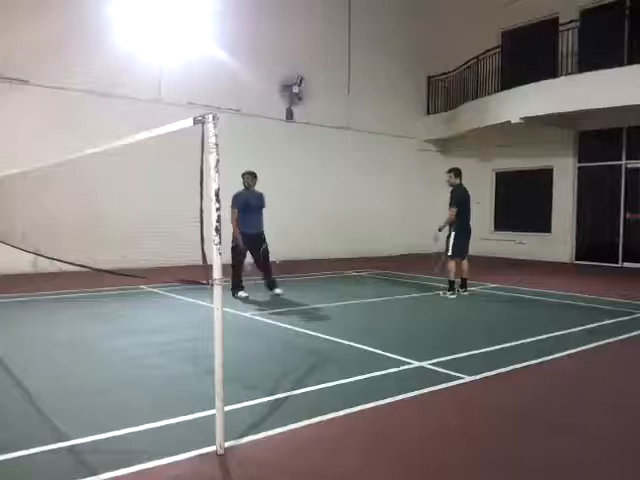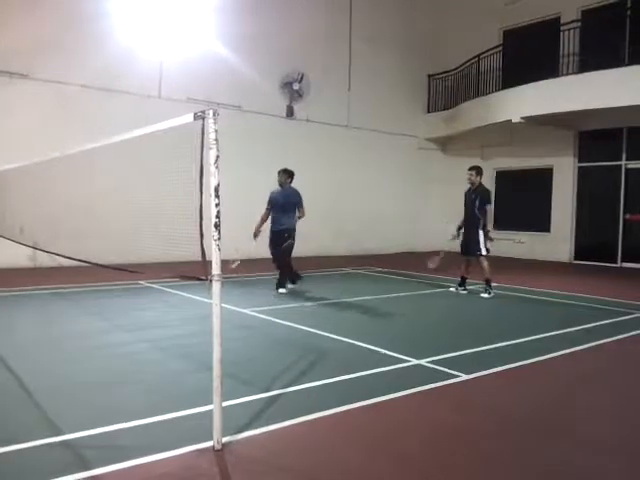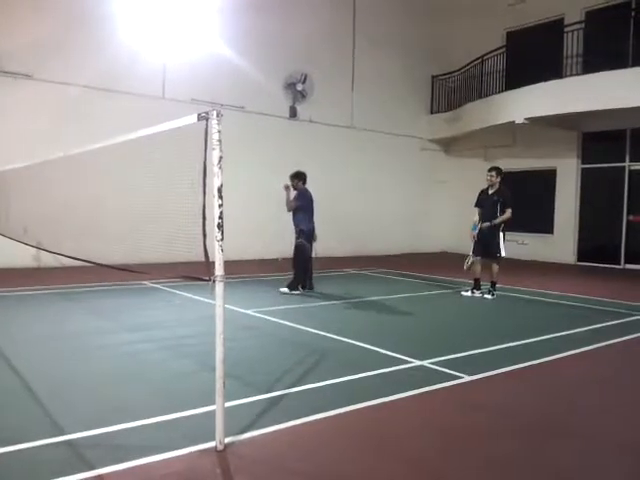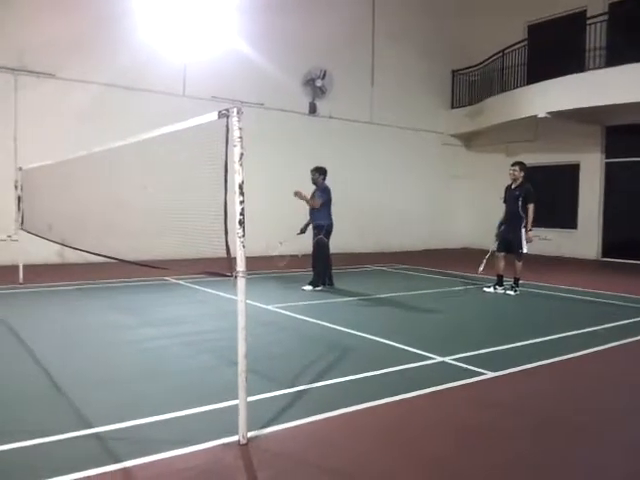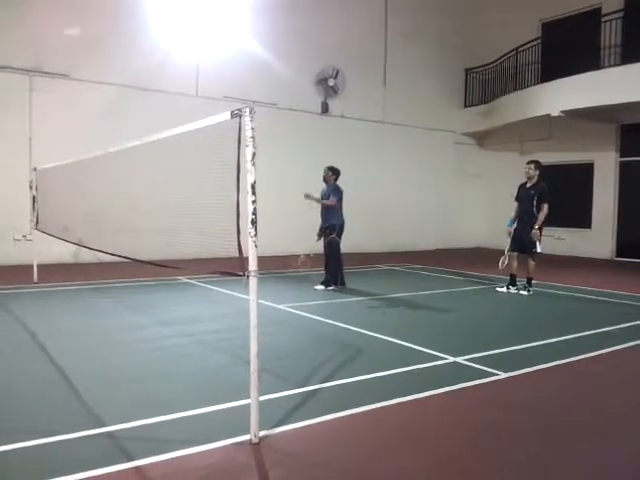
dt=0.7s
person 1, frame 1
left shoulder: (456, 192)
right shoulder: (463, 191)
left elbow: (452, 213)
left wrist: (442, 227)
right wrist: (446, 226)
left hip: (457, 230)
right hip: (465, 229)
left knee: (452, 258)
right knee: (463, 257)
left ankle: (451, 290)
right ankle: (463, 287)
person 1, frame 2
left shoulder: (484, 191)
right shoulder: (468, 192)
left elbow: (488, 211)
left wrist: (488, 230)
right wrist: (459, 228)
left hip: (479, 230)
right hip: (467, 230)
left knee: (481, 257)
right knee: (466, 257)
left ankle: (489, 287)
right ankle: (462, 285)
person 1, frame 3
left shoulder: (504, 193)
right shoulder: (482, 193)
left elbow: (508, 214)
left wrist: (492, 223)
right wrist: (474, 229)
left hip: (495, 232)
right hip: (482, 232)
left knee: (494, 260)
right knee: (476, 259)
left ankle: (492, 289)
right ankle: (476, 288)
person 1, frame 4
left shoulder: (526, 188)
right shoulder: (508, 188)
left elbow: (530, 209)
left wrist: (529, 229)
right wrist: (499, 226)
left hip: (519, 229)
right hip: (506, 228)
left knee: (518, 257)
right knee: (499, 254)
left ankle: (515, 286)
right ankle: (499, 284)
person 1, frame 5
left shoulder: (541, 187)
right shoulder: (521, 187)
left elbow: (544, 210)
left wrist: (536, 227)
right wrist: (511, 224)
left hip: (532, 228)
right hip: (519, 227)
left knee: (530, 256)
right knee: (512, 254)
left ankle: (528, 286)
right ankle: (512, 284)
person 2, frame 1
left shoulder: (260, 196)
right shoulder: (238, 196)
right elbow: (233, 217)
left wrist: (260, 230)
right wrist: (237, 234)
left hip: (258, 234)
right hip: (242, 234)
left knee: (264, 261)
right knee: (238, 262)
left ankle: (272, 286)
right ankle: (238, 289)
person 2, frame 2
left shoulder: (294, 193)
right shoulder: (274, 193)
left elbow: (302, 213)
right elbow: (267, 212)
left wrist: (292, 221)
right wrist: (258, 227)
left hip: (287, 231)
right hip: (275, 230)
left knee: (284, 258)
right knee: (277, 259)
left ankle: (281, 285)
right ankle: (294, 277)
person 2, frame 3
left shoulder: (302, 194)
right shoulder: (303, 193)
left elbow: (289, 207)
left wrist: (287, 192)
right wrist: (312, 233)
left hip: (304, 230)
right hip: (305, 230)
left knee: (299, 259)
right knee: (305, 259)
left ankle: (294, 287)
right ankle: (306, 285)
person 2, frame 4
left shoulder: (324, 189)
right shoulder: (318, 190)
left elbow: (316, 204)
left wrist: (302, 196)
right wrist: (306, 225)
left hip: (323, 226)
right hip: (319, 226)
left knee: (318, 255)
right knee: (323, 255)
left ankle: (316, 283)
right ankle: (327, 281)
person 2, frame 5
left shoulder: (335, 189)
right shoulder: (325, 190)
left elbow: (331, 203)
left wrist: (314, 199)
right wrist: (321, 228)
left hip: (335, 226)
right hip: (328, 226)
left knee: (331, 254)
right knee: (334, 254)
left ankle: (328, 282)
right ankle: (338, 281)
